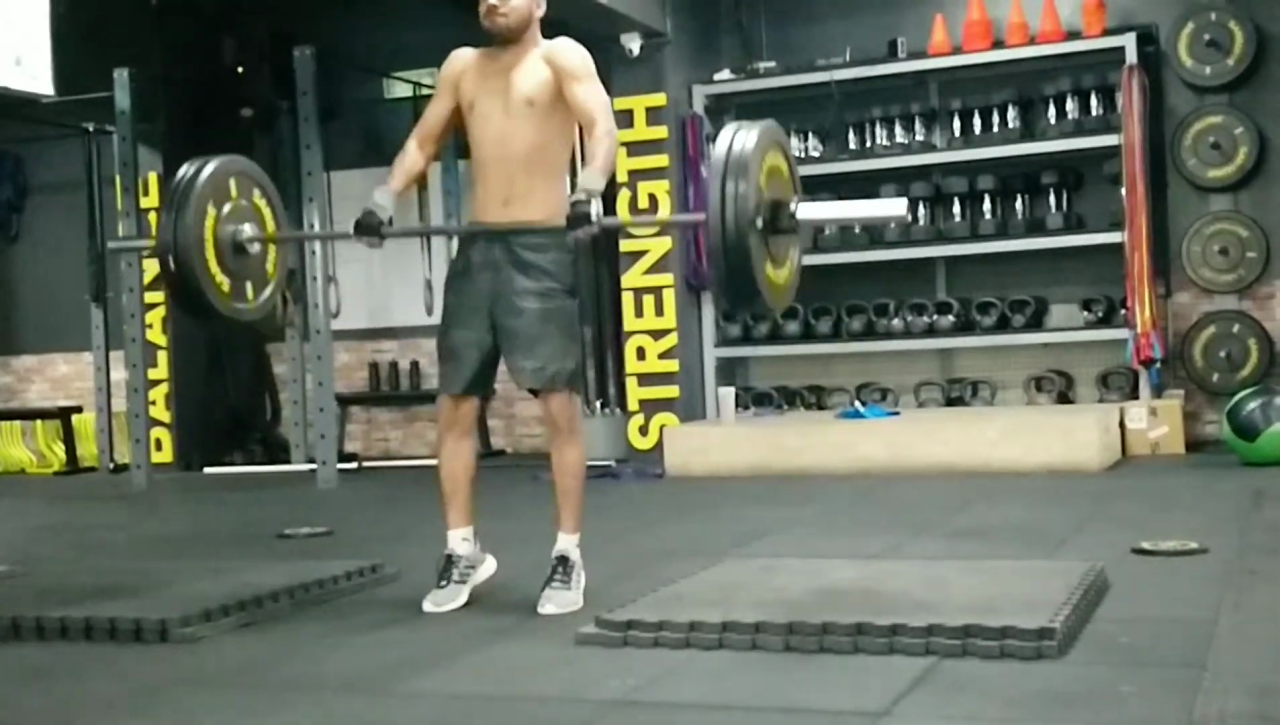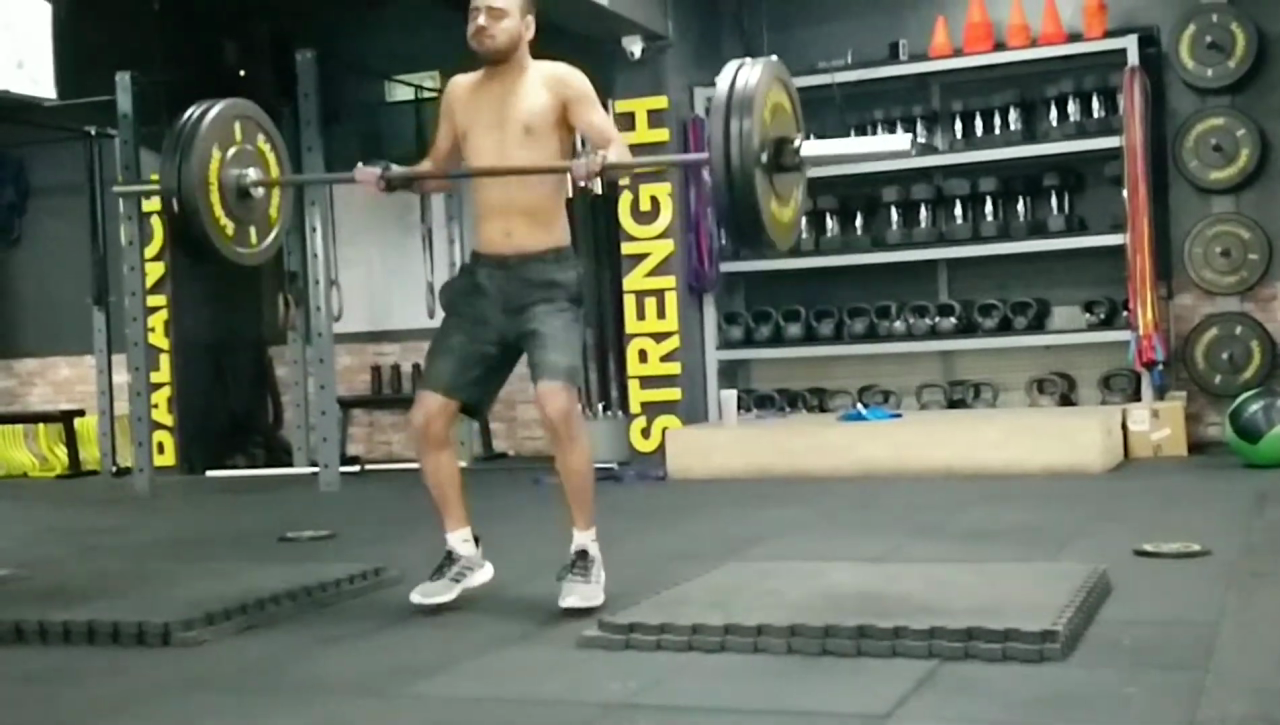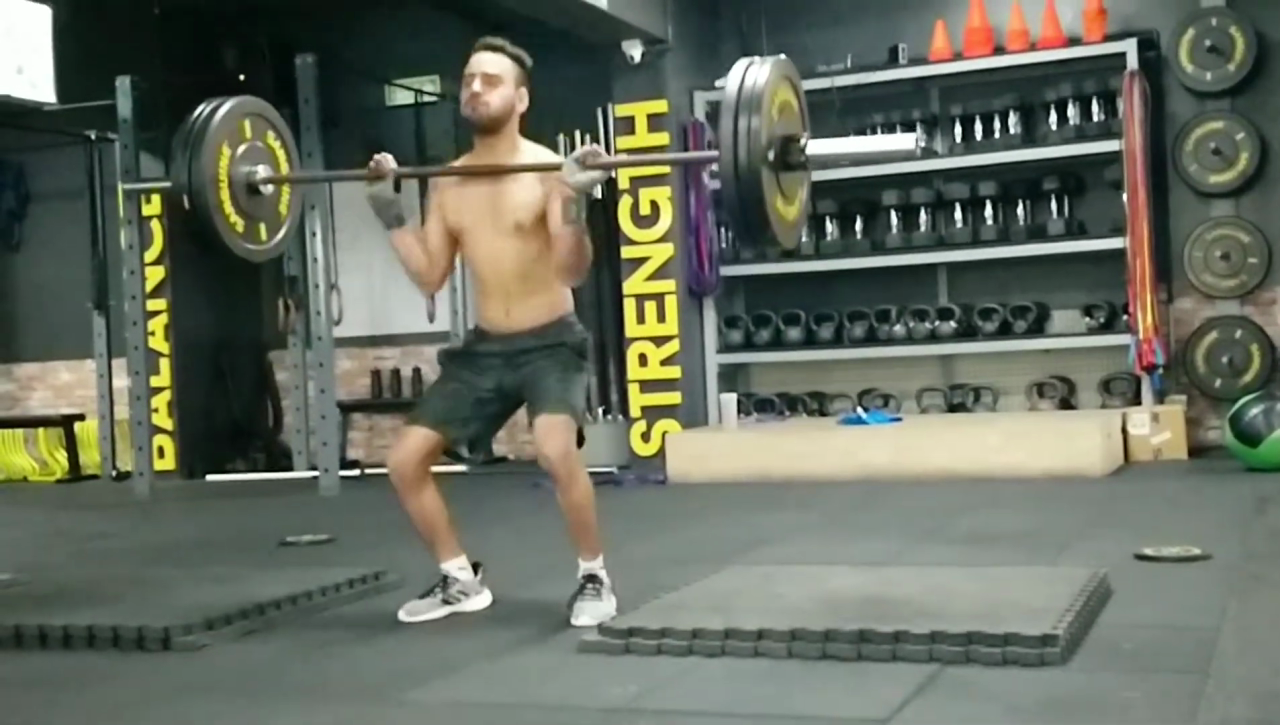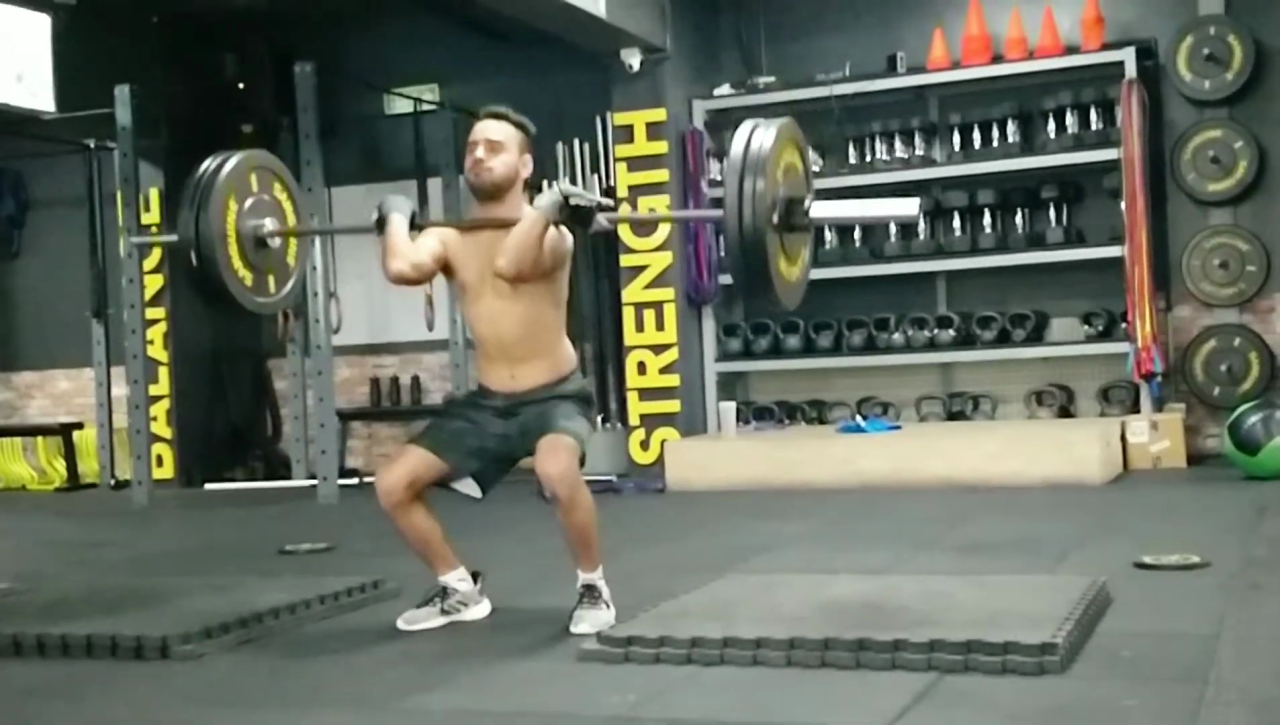
dt=0.5s
person 1, frame 1
left shoulder: (562, 57)
right shoulder: (461, 64)
left elbow: (603, 128)
right elbow: (422, 142)
left wrist: (590, 191)
right wrist: (382, 201)
left hip: (541, 248)
right hip: (476, 249)
left knee: (559, 405)
right knee: (455, 408)
left ankle: (567, 557)
right ankle: (463, 551)
person 1, frame 2
left shoulder: (558, 81)
right shoulder: (459, 91)
left elbow: (618, 148)
right elbow: (439, 168)
left wrist: (600, 162)
right wrist: (395, 176)
left hip: (545, 276)
right hip: (480, 278)
left knee: (557, 406)
right knee: (428, 417)
left ankle: (585, 551)
right ankle: (463, 552)
person 1, frame 3
left shoulder: (549, 169)
right shoulder: (443, 183)
left elbow: (570, 271)
right elbow: (429, 278)
left wrist: (575, 199)
right wrist: (390, 211)
left hip: (550, 344)
right hip: (483, 349)
left knee: (554, 447)
right knee: (405, 459)
left ankle: (594, 577)
right ankle: (460, 577)
person 1, frame 4
left shoulder: (550, 234)
right shoulder: (447, 237)
left elbow: (508, 264)
right elbow: (401, 267)
left wrist: (551, 205)
right wrist: (396, 216)
left hip: (553, 399)
right hip: (486, 405)
left knee: (557, 469)
right knee: (392, 485)
left ankle: (593, 587)
right ankle: (459, 587)
